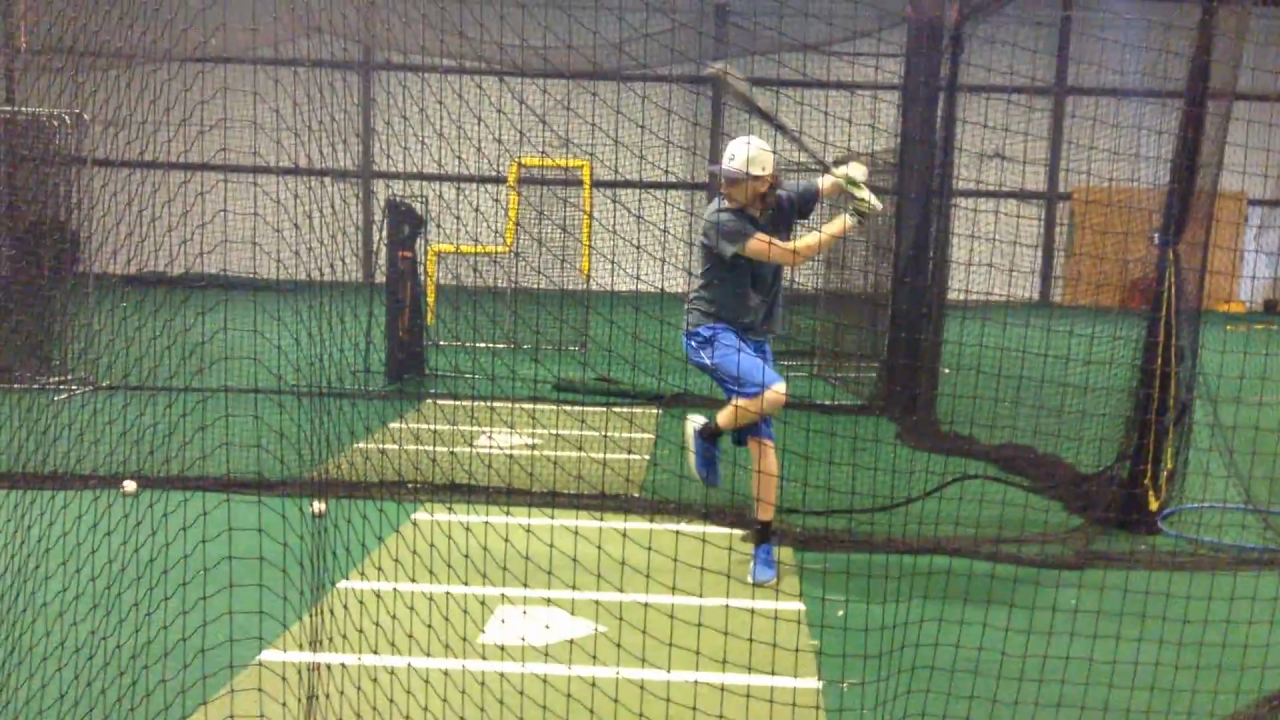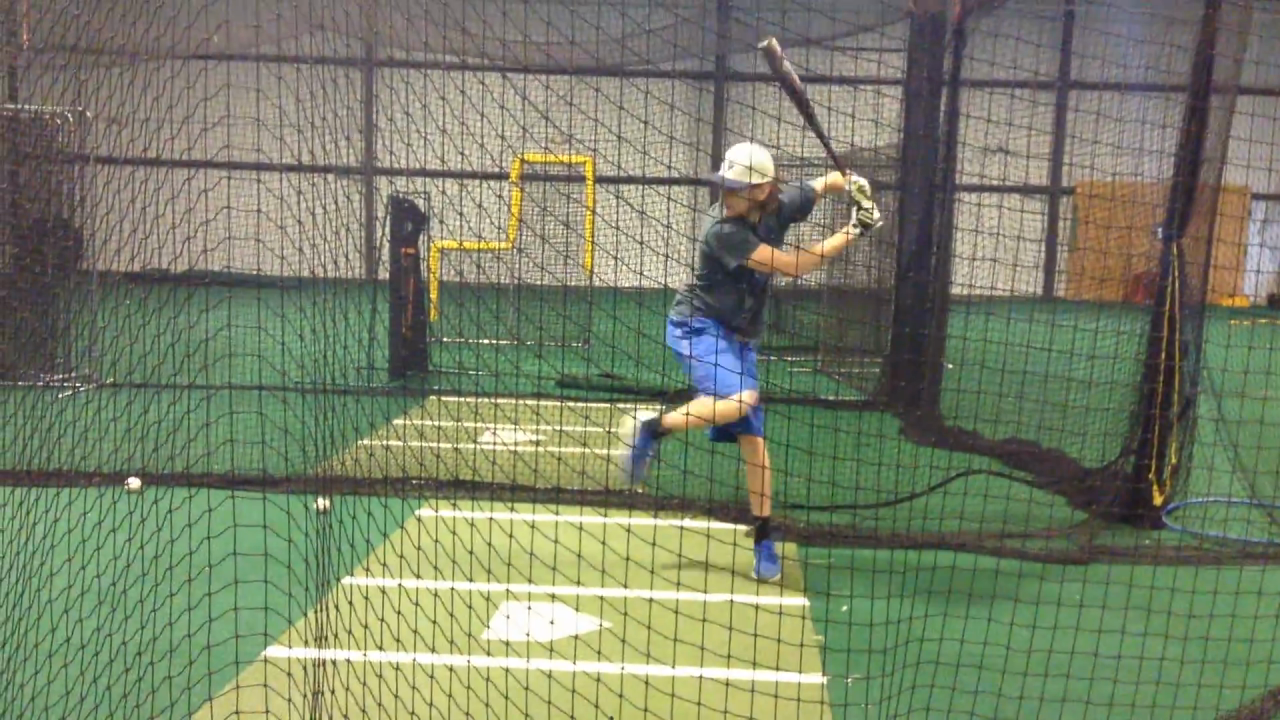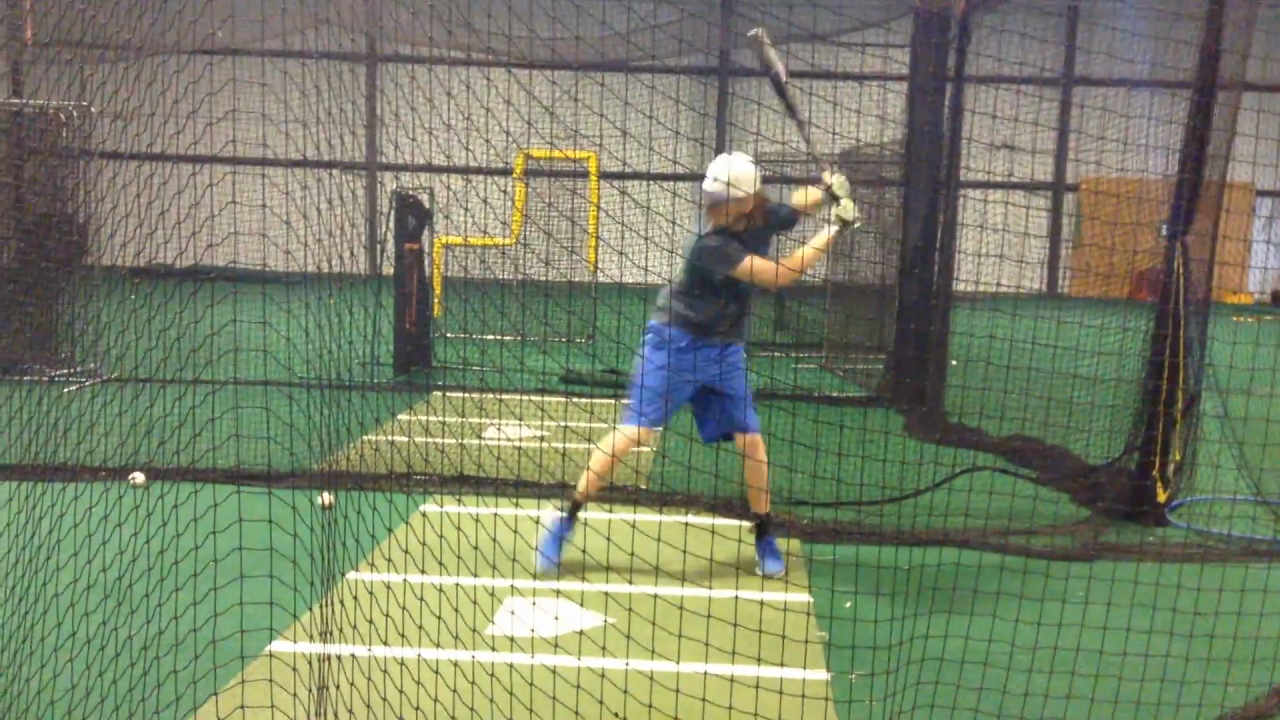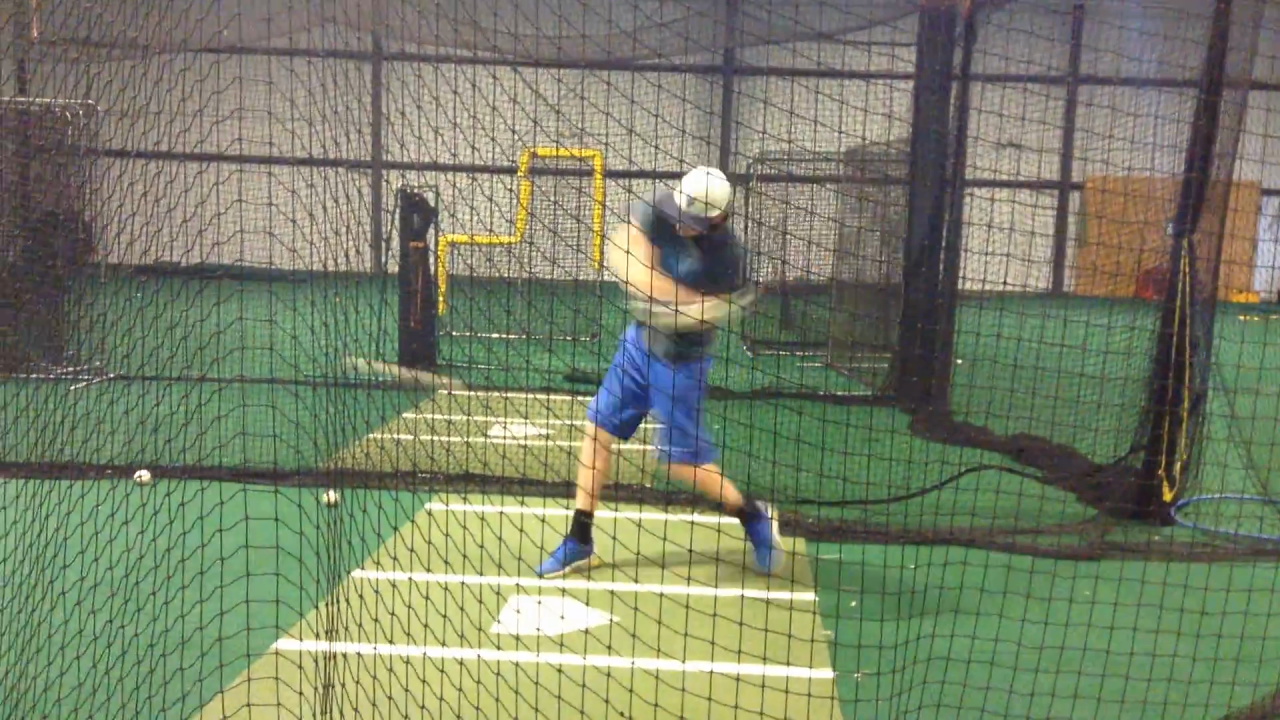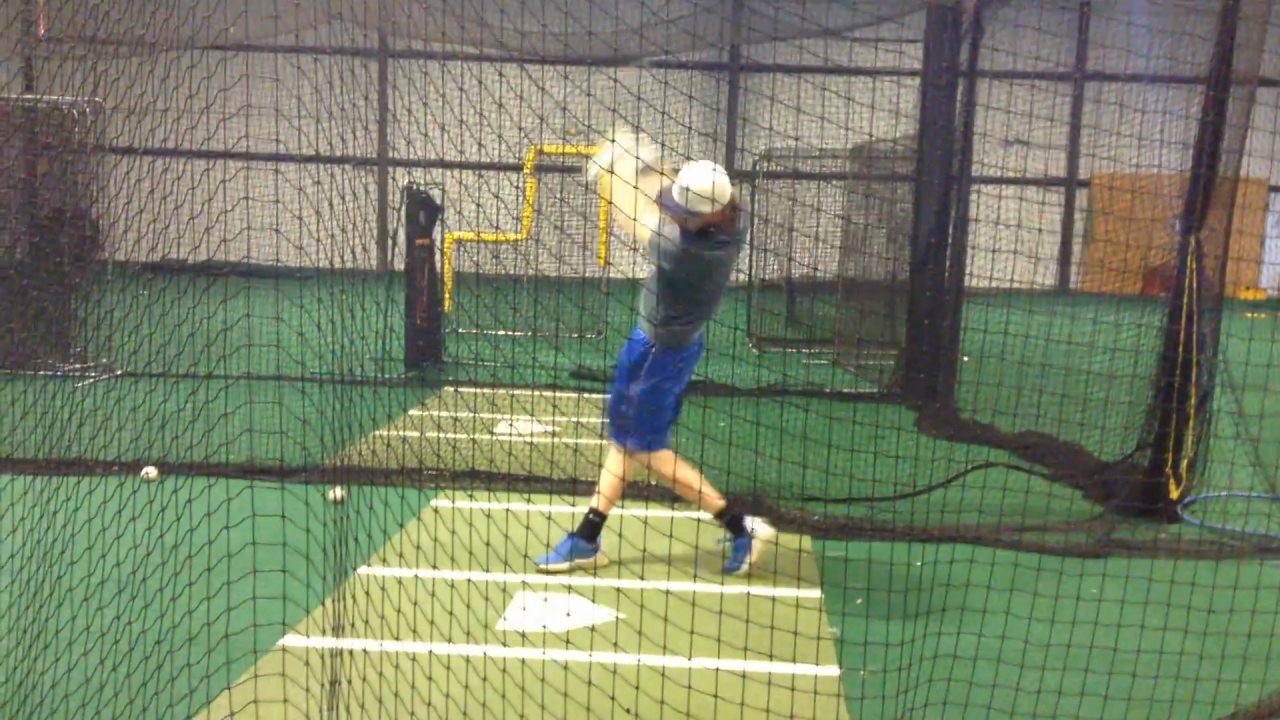
dt=0.2s
person 1, frame 1
left shoulder: (784, 200)
right shoulder: (719, 220)
left elbow: (847, 174)
right elbow: (791, 255)
left wrist: (853, 179)
right wrist: (850, 218)
left hip: (752, 335)
right hip: (711, 331)
left knee: (762, 439)
right knee: (774, 393)
left ankle: (763, 544)
right ankle: (706, 431)
person 1, frame 2
left shoulder: (781, 204)
right shoulder: (721, 230)
left elbow: (834, 182)
right elbow: (797, 266)
left wrist: (855, 186)
right wrist: (851, 231)
left hip: (738, 336)
right hip: (697, 327)
left knee: (752, 439)
right knee: (740, 401)
left ankle: (763, 540)
right ankle: (649, 428)
person 1, frame 3
left shoulder: (766, 214)
right shoulder: (709, 241)
left elbow: (802, 203)
right elbow: (782, 275)
left wrist: (829, 193)
right wrist: (833, 228)
left hip: (723, 347)
right hip: (674, 339)
left knee: (751, 439)
right knee: (635, 432)
left ankle: (764, 538)
right ankle: (567, 517)
person 1, frame 4
left shoulder: (728, 257)
right shoulder: (658, 209)
left elbow: (708, 313)
right elbow: (629, 255)
right wrist: (671, 298)
left hip: (682, 360)
right hip: (641, 340)
left knee: (682, 462)
right knee: (598, 432)
left ankle: (754, 519)
right ankle: (579, 540)
person 1, frame 5
left shoulder: (683, 252)
right shoulder: (723, 227)
right elbow: (671, 193)
left hip: (663, 346)
right hip: (674, 342)
left knee: (640, 446)
right knee: (627, 439)
left ankle: (739, 525)
right ankle: (589, 540)
